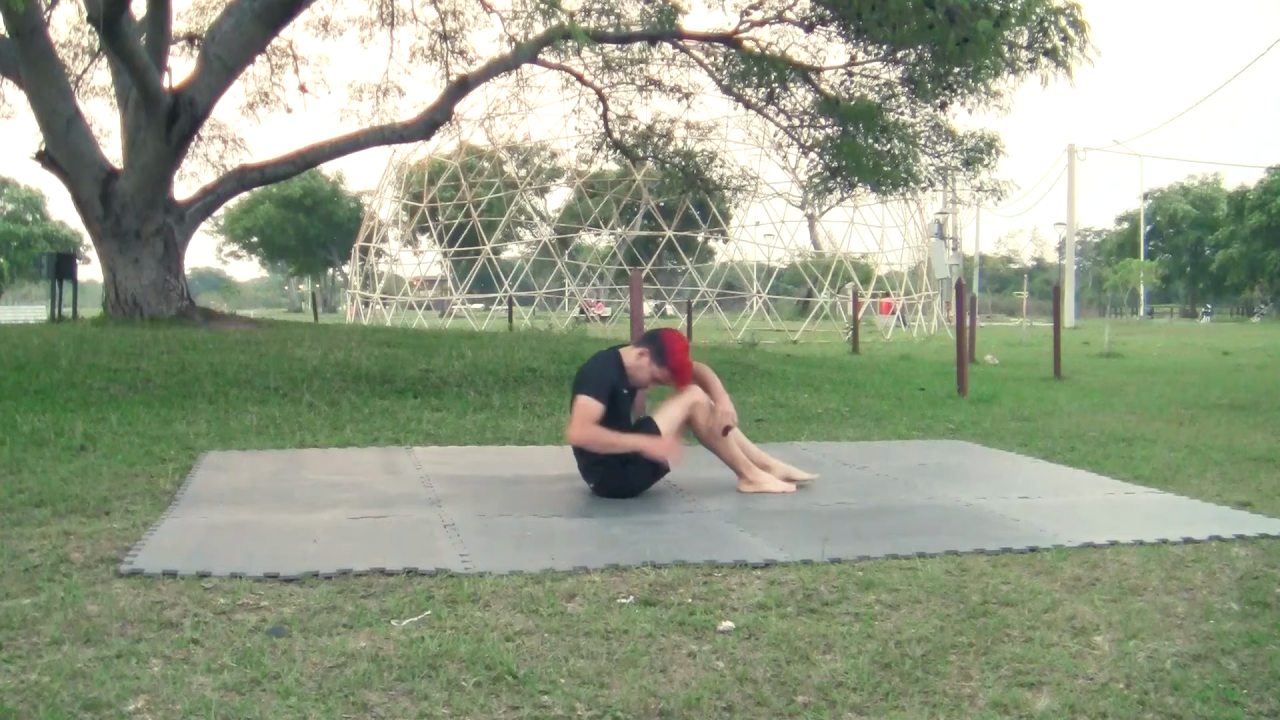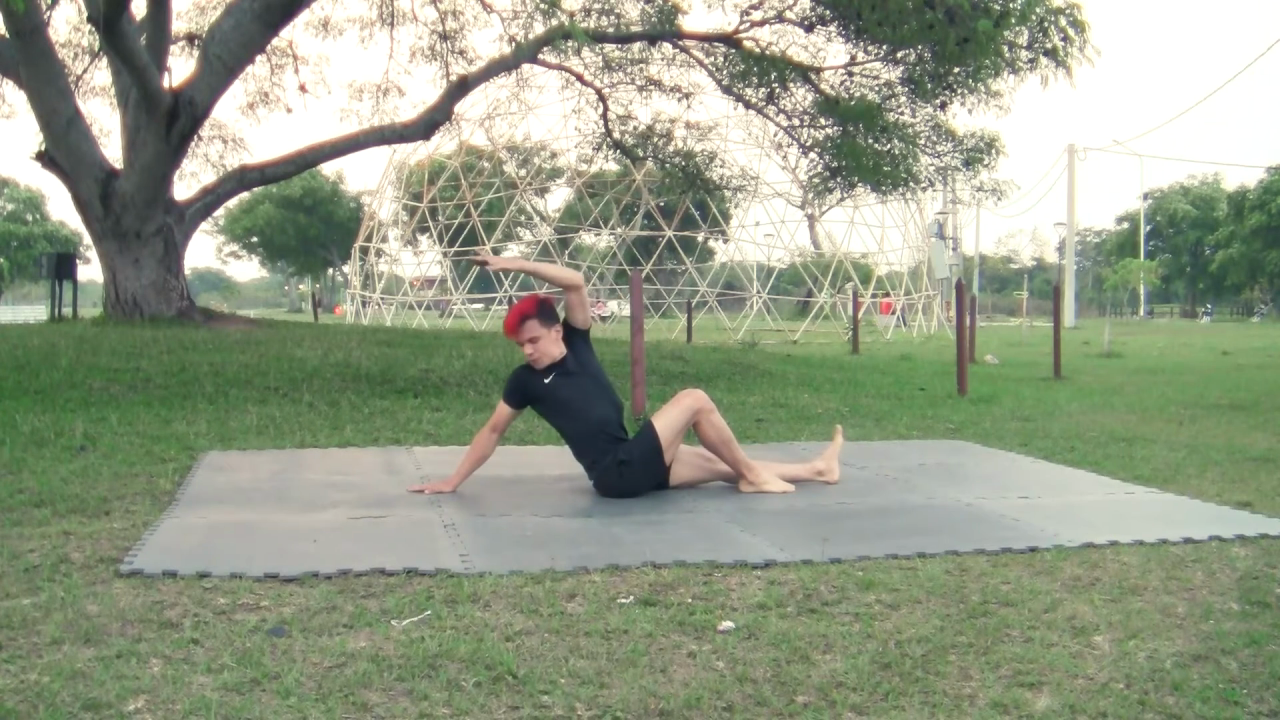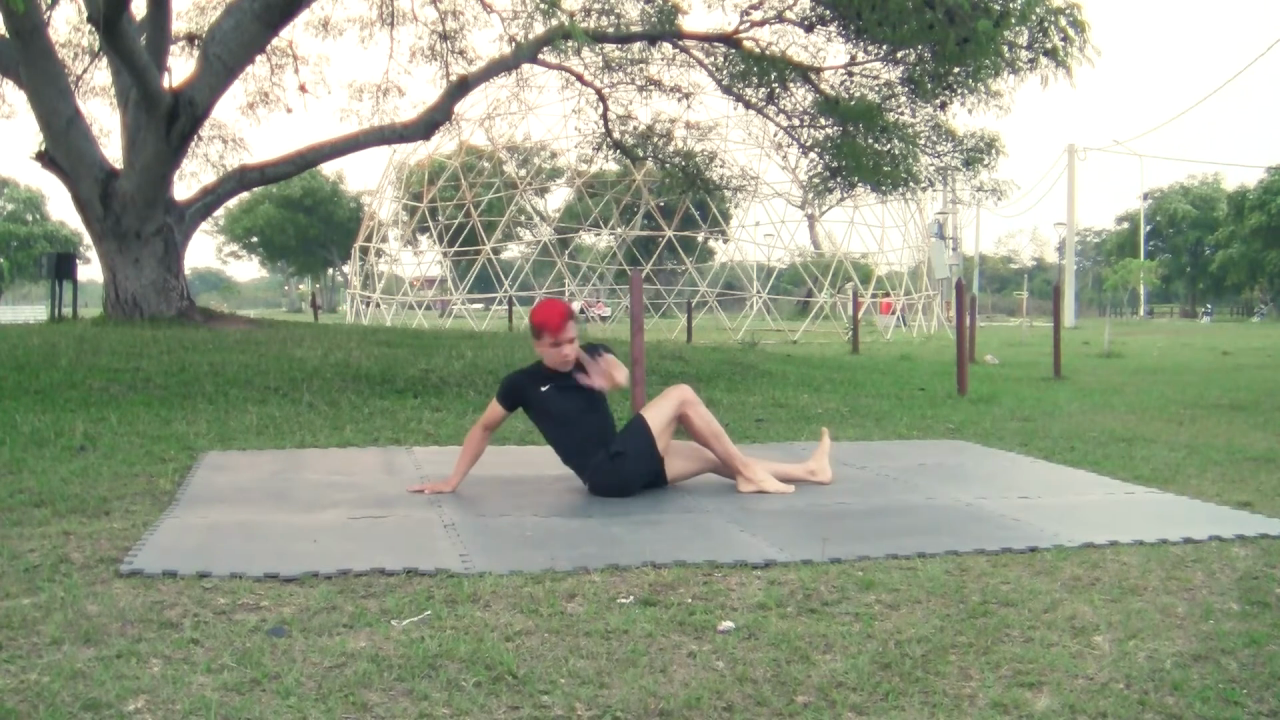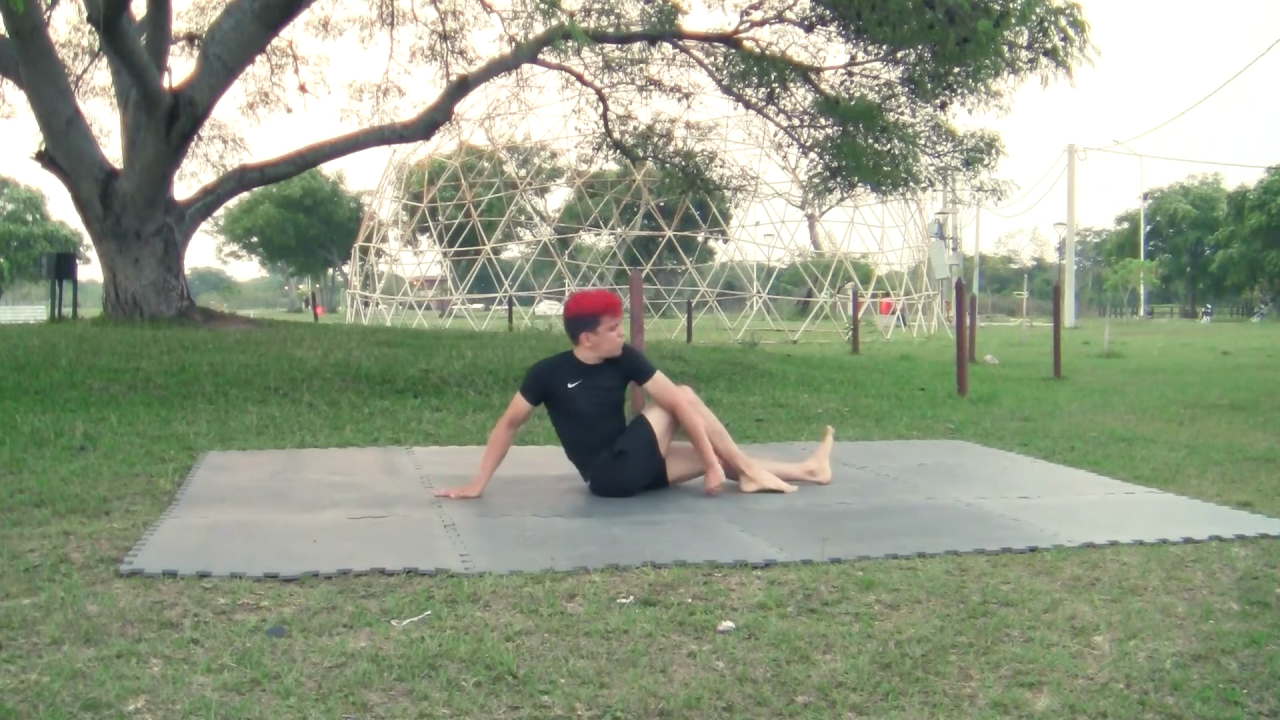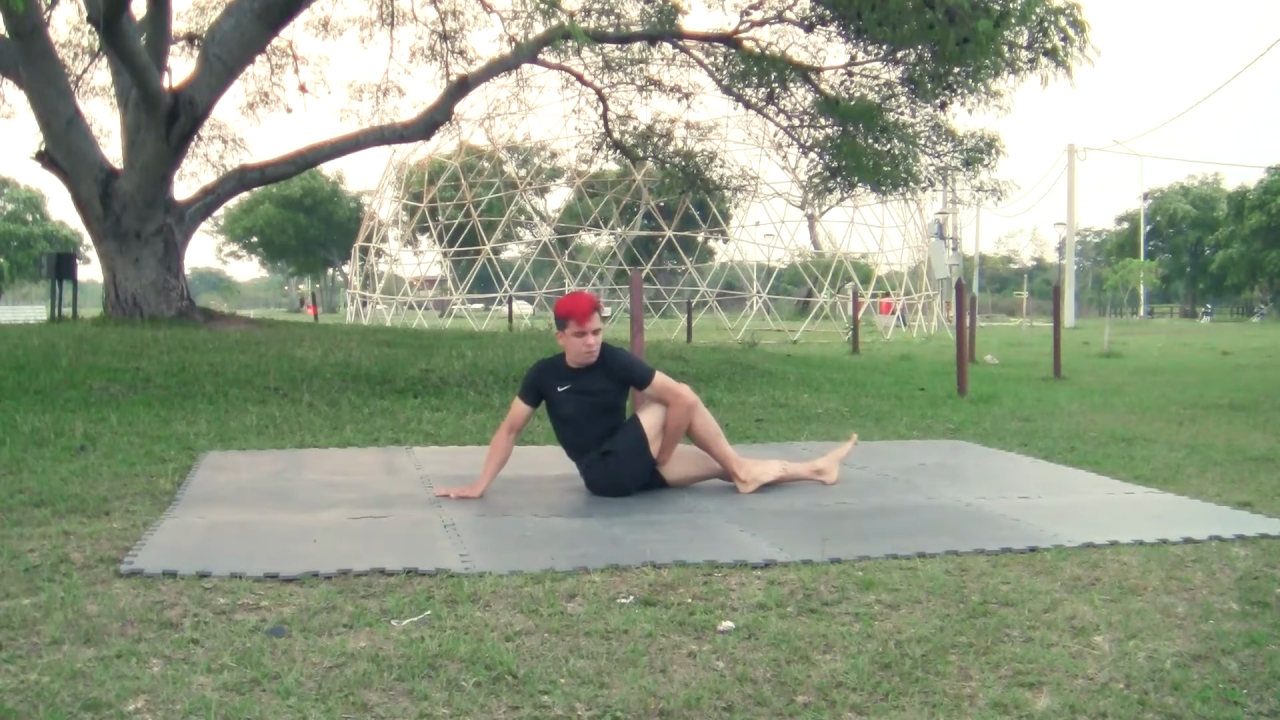
dt=1s
person 1, frame 1
left shoulder: (629, 359)
right shoulder: (602, 371)
left elbow: (698, 370)
right elbow: (578, 433)
left wrist: (723, 399)
right wrist: (644, 443)
left hip: (620, 468)
right hip: (614, 476)
right knee: (693, 398)
left ankle: (772, 467)
right ankle: (750, 477)
person 1, frame 2
left shoulder: (576, 342)
right shoulder: (524, 380)
left elbow: (576, 282)
right elbow: (492, 432)
left wrist: (514, 264)
right wrist: (453, 481)
left hip: (634, 464)
right hip: (617, 474)
left knee: (718, 464)
right knee: (695, 400)
left ankle: (816, 469)
right ankle: (752, 475)
person 1, frame 3
left shoulder: (588, 356)
right shoulder: (521, 382)
left elbow: (621, 374)
right elbow: (482, 429)
left wrist: (607, 375)
right wrist: (453, 480)
left hip: (625, 464)
right hip: (606, 474)
left knee: (711, 455)
right knee: (680, 394)
left ankle: (807, 469)
right ankle: (748, 471)
person 1, frame 4
left shoulder: (626, 359)
right shoulder: (548, 373)
left elbow: (677, 404)
right elbow: (508, 424)
left wrist: (713, 462)
right wrist: (478, 484)
left hip: (630, 466)
right hip: (608, 476)
right knee: (684, 396)
left ankle: (805, 470)
right ankle: (747, 471)
person 1, frame 5
left shoulder: (615, 360)
right shoulder: (543, 374)
left elbow: (680, 400)
right elbow: (509, 429)
left wrist: (661, 457)
right wrist: (479, 485)
left hip: (629, 467)
right hip: (604, 475)
left knee: (721, 465)
left ankle: (814, 469)
right ankle: (741, 470)
